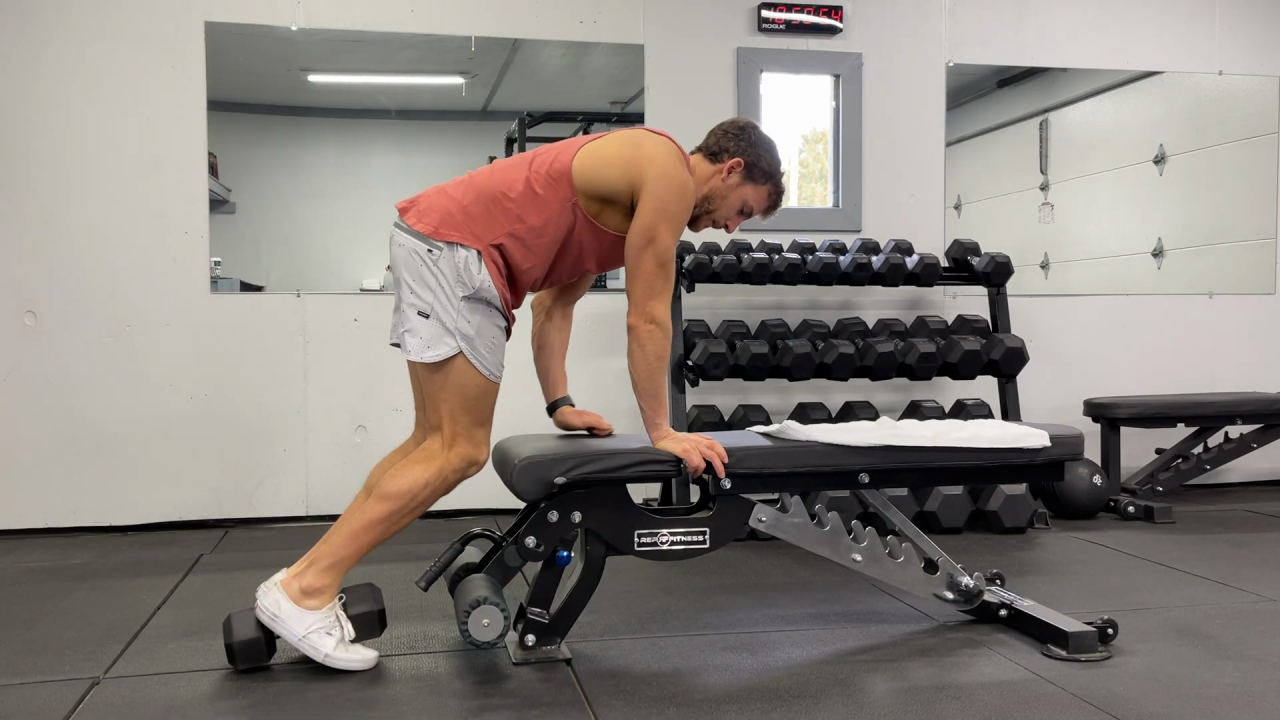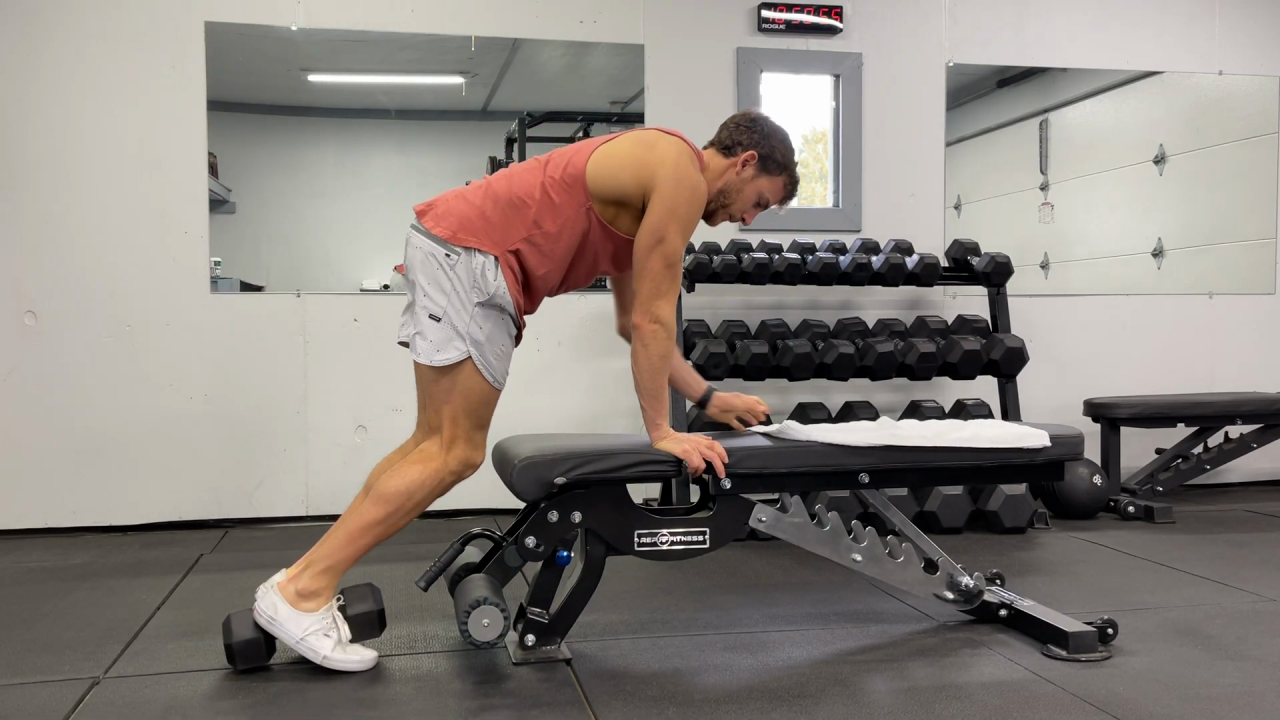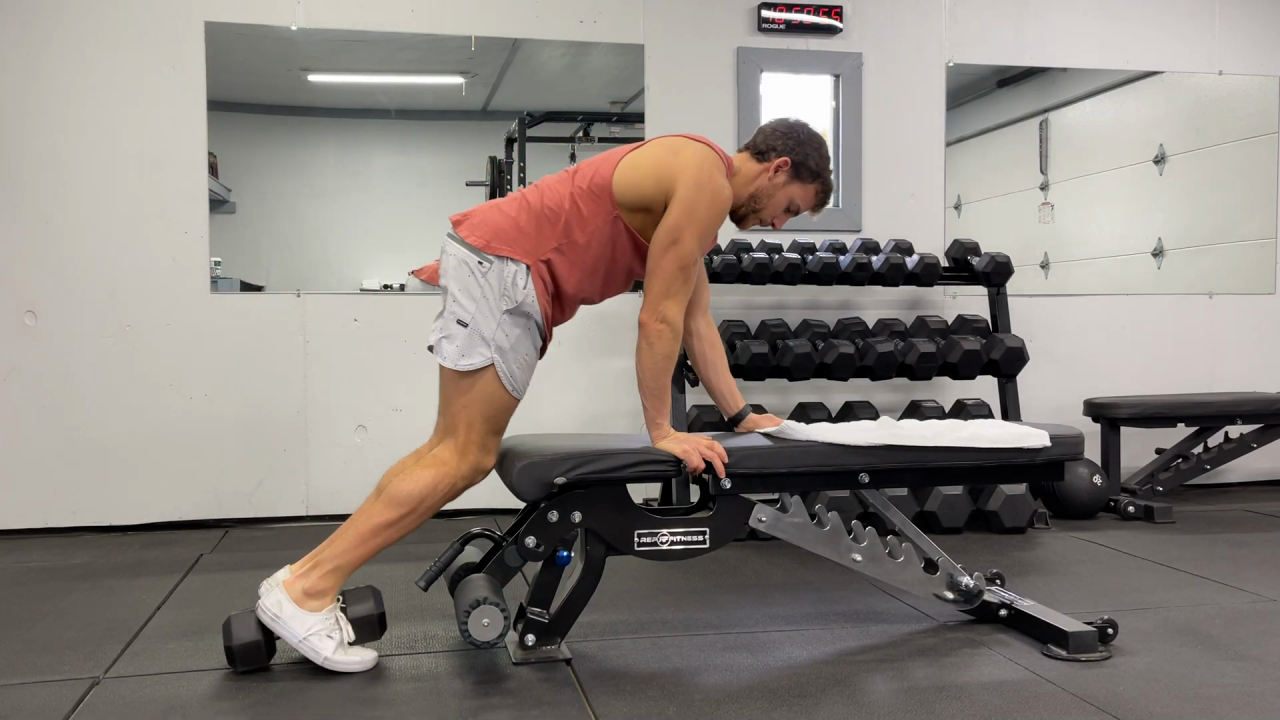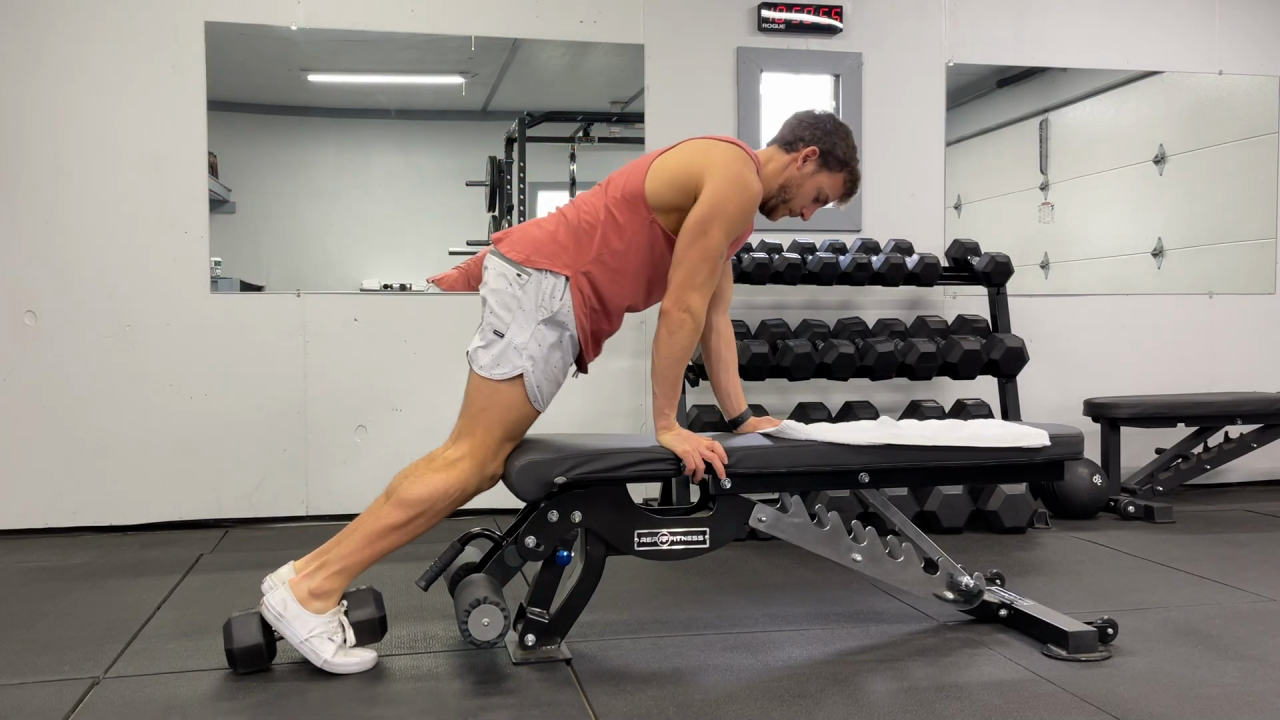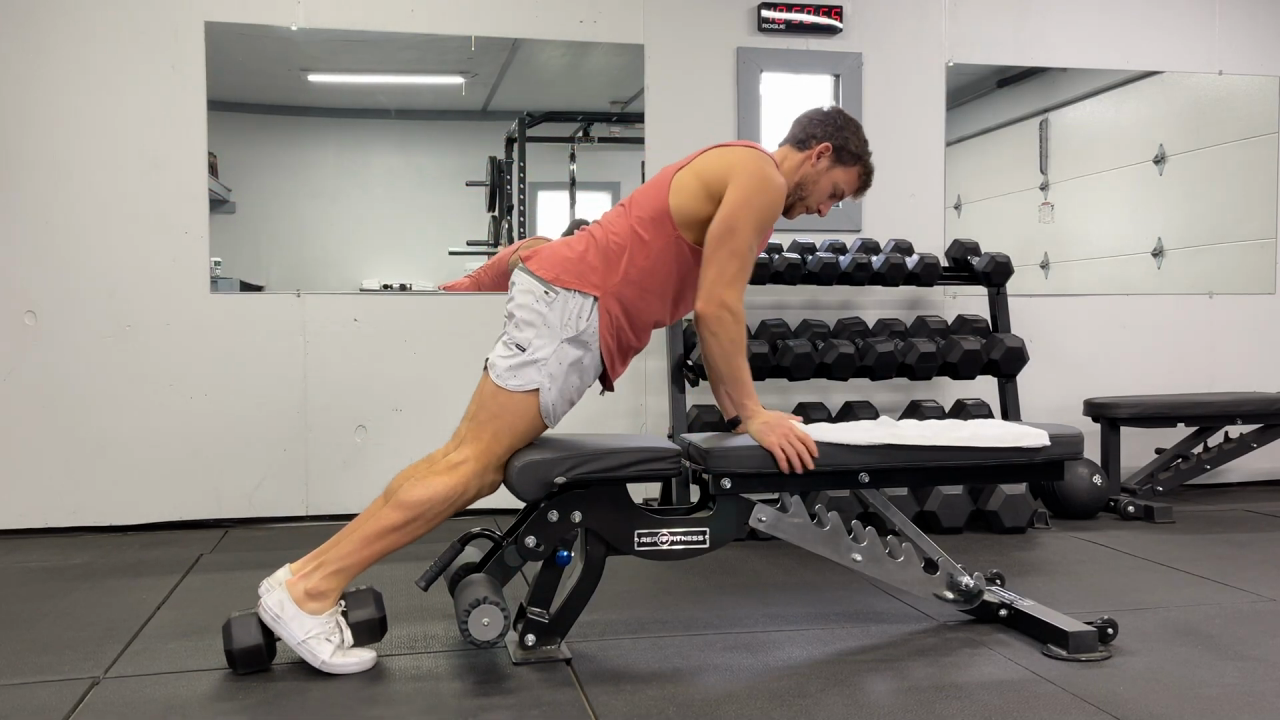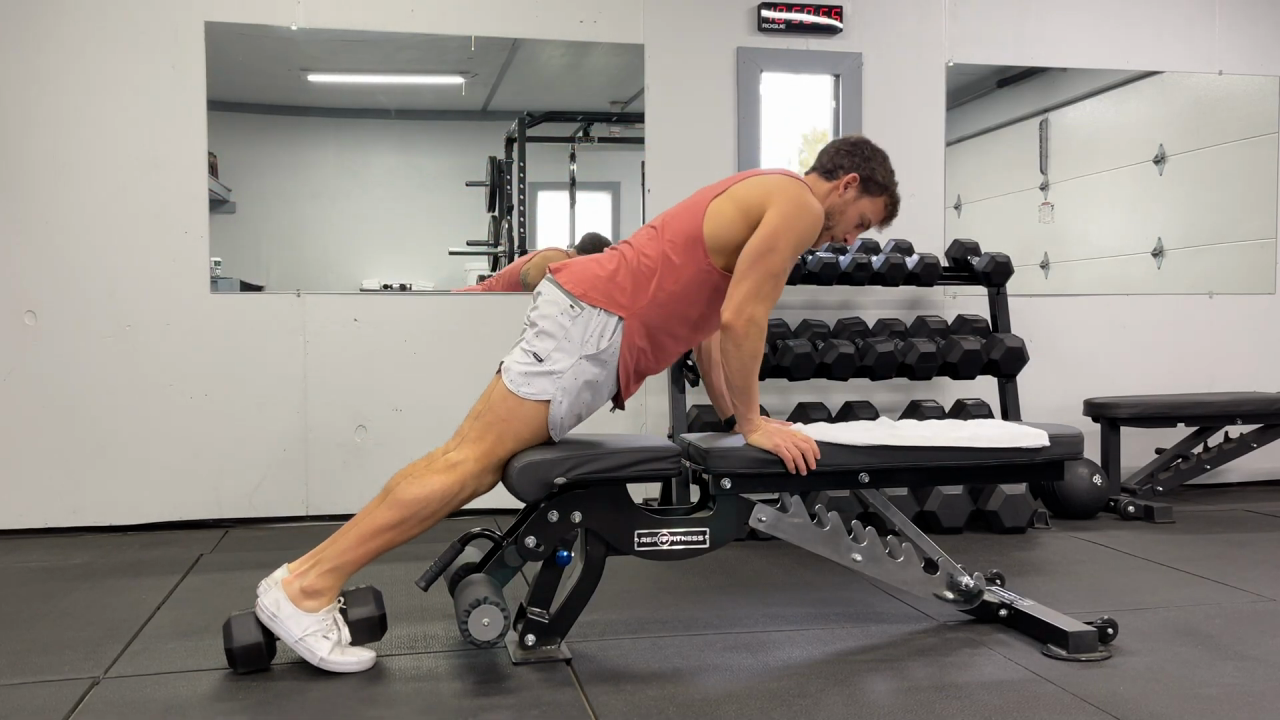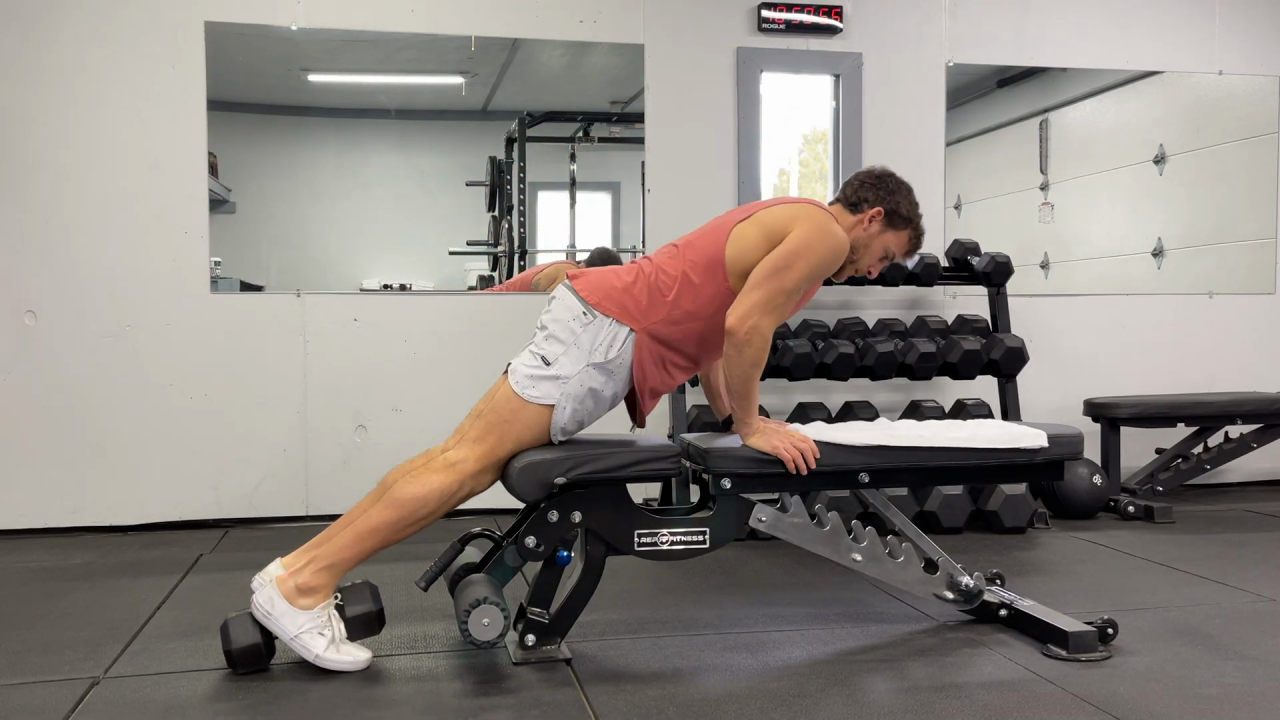
dt=0.2s
person 1, frame 1
left shoulder: (638, 182)
right shoulder: (669, 174)
left elbow: (552, 306)
right elbow: (648, 317)
left wrist: (560, 403)
right wrist: (660, 430)
left hip: (440, 245)
right hip: (453, 248)
left knee: (437, 443)
right knee: (458, 450)
left ankle: (302, 580)
right ankle: (305, 594)
person 1, frame 2
left shoulder: (660, 180)
right shoulder: (682, 177)
left elbow: (635, 317)
right elbow: (653, 317)
left wrist: (709, 396)
right wrist: (660, 431)
left hip: (461, 252)
right hip: (470, 255)
left knee: (436, 445)
right knee: (455, 453)
left ankle: (303, 580)
right ankle: (301, 594)
person 1, frame 3
left shoulder: (701, 192)
right shoulder: (706, 181)
left elbow: (696, 320)
right elbow: (660, 316)
left wrist: (739, 415)
right wrist: (661, 431)
left hip: (504, 266)
right hip: (503, 264)
left knee: (455, 451)
right knee: (463, 456)
left ankle: (309, 578)
right ankle: (304, 591)
person 1, frame 4
left shoulder: (733, 189)
right shoulder: (736, 176)
left elbow: (714, 316)
right elbow: (682, 305)
left wrist: (740, 418)
right wrist: (667, 426)
left hip: (549, 284)
right hip: (547, 282)
left knee: (475, 460)
right knee: (473, 460)
left ankle: (312, 575)
right ankle: (309, 591)
person 1, frame 5
left shoulder: (741, 183)
right shoulder: (761, 178)
left elbow: (714, 309)
right elbow: (719, 305)
left wrist: (738, 412)
right wrist: (751, 414)
left hip: (572, 302)
right hip: (573, 302)
left knee: (476, 467)
right knee: (473, 464)
left ankle: (311, 576)
right ankle: (308, 592)
person 1, frame 6
left shoulder: (768, 200)
right shoulder: (799, 206)
left elbow: (708, 319)
right elbow: (741, 319)
left wrist: (731, 415)
right wrist: (750, 422)
left hip: (591, 313)
right hip: (595, 320)
left knee: (472, 462)
right knee: (472, 463)
left ankle: (307, 577)
right ankle: (304, 590)
person 1, frame 7
left shoulder: (790, 224)
right shoulder: (826, 235)
left elbow: (708, 323)
right elbow: (744, 325)
left wrist: (732, 416)
right wrist: (751, 427)
left hip: (603, 322)
right hip: (606, 330)
left knee: (471, 462)
right knee: (468, 459)
left ankle: (302, 569)
right ankle: (300, 588)
